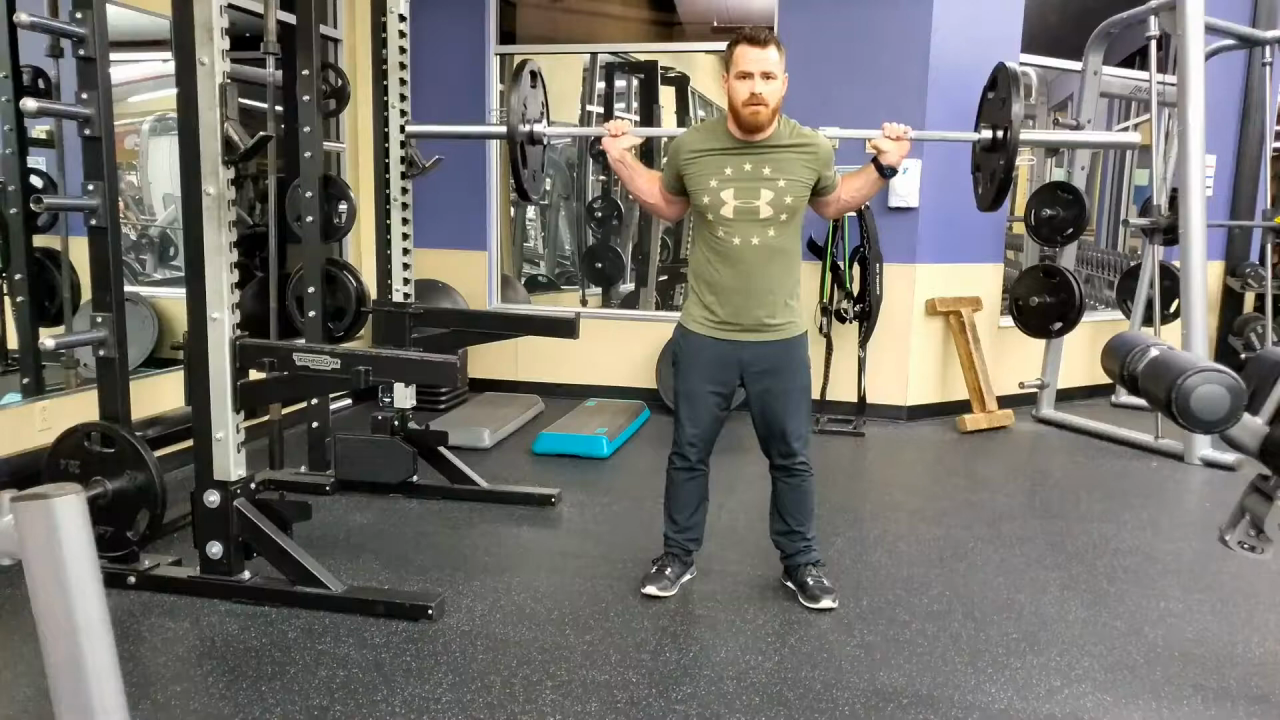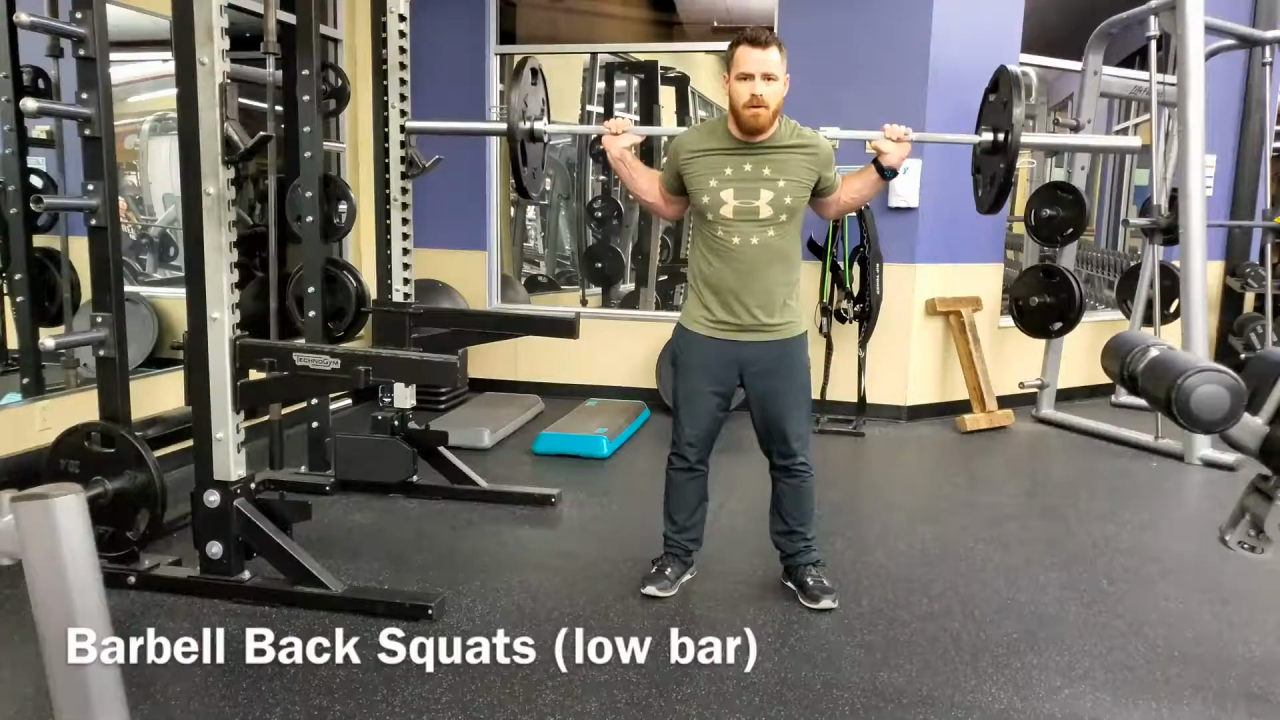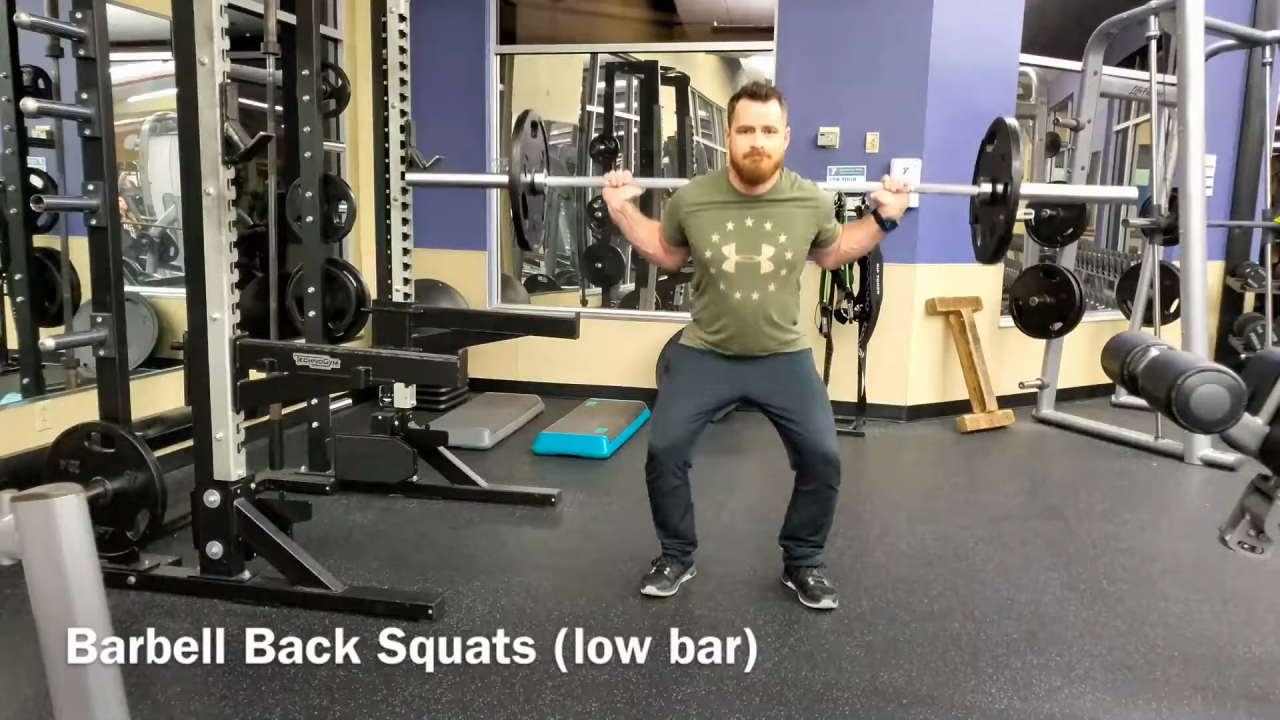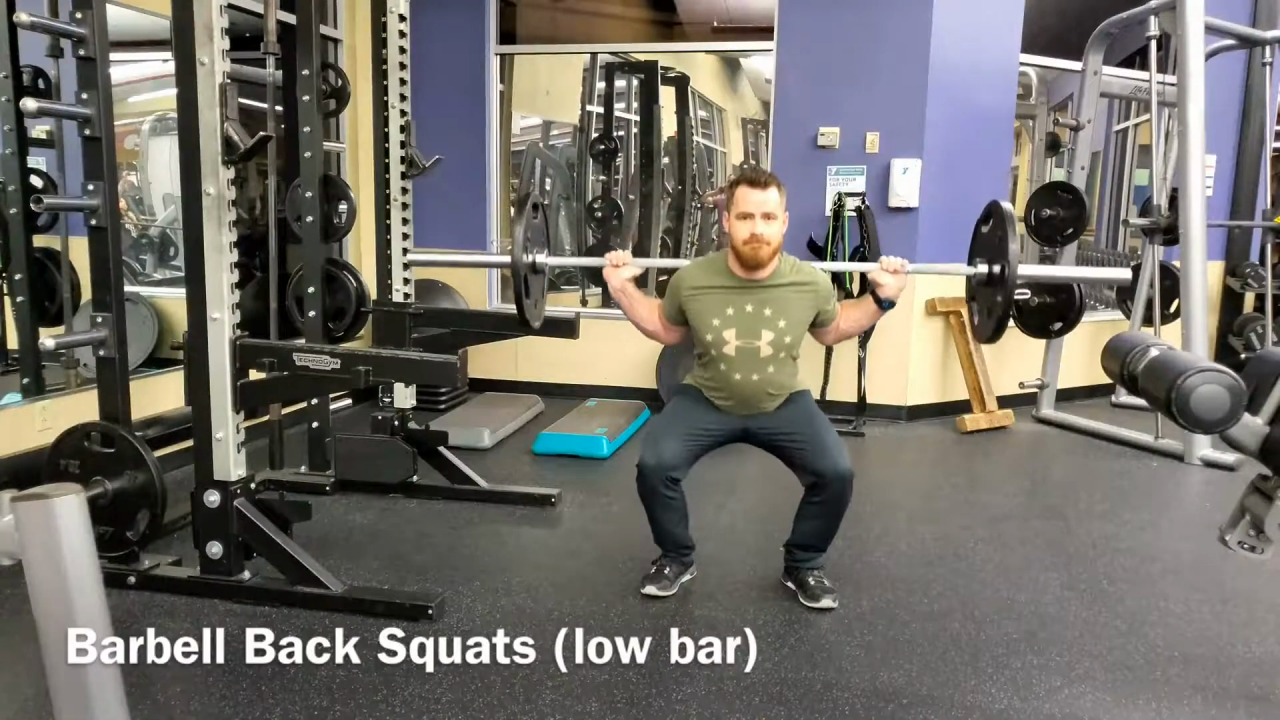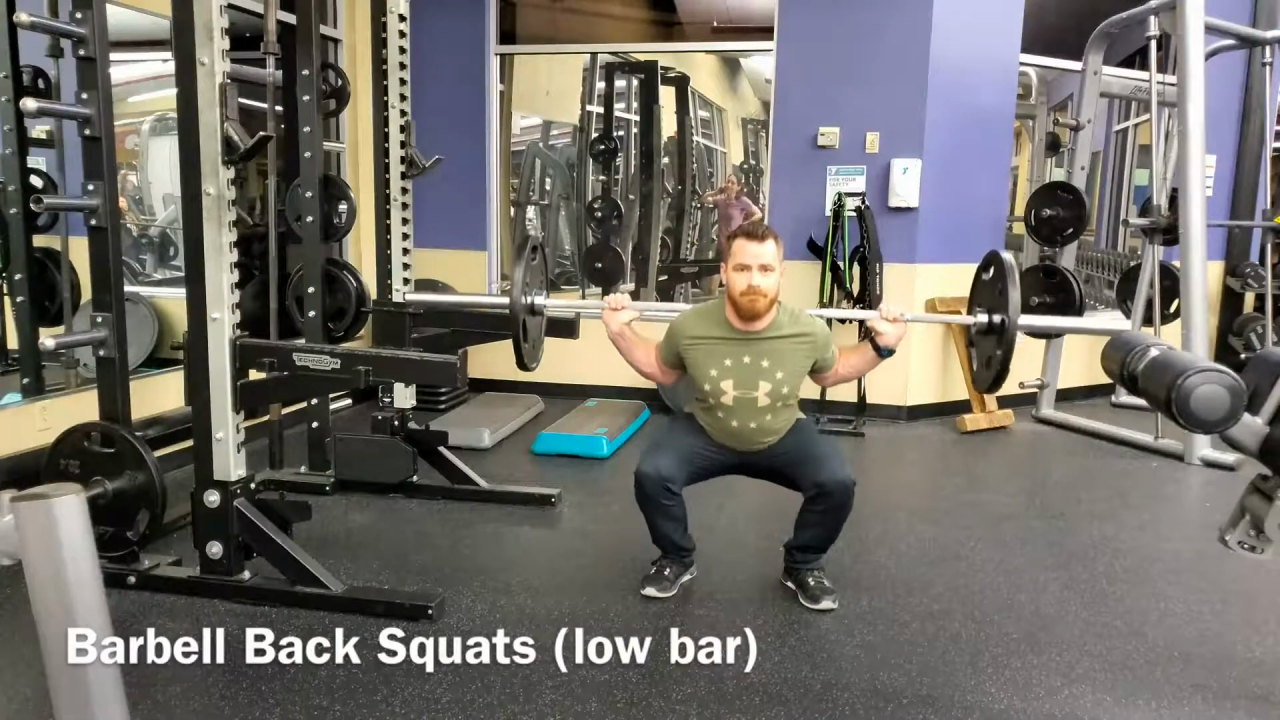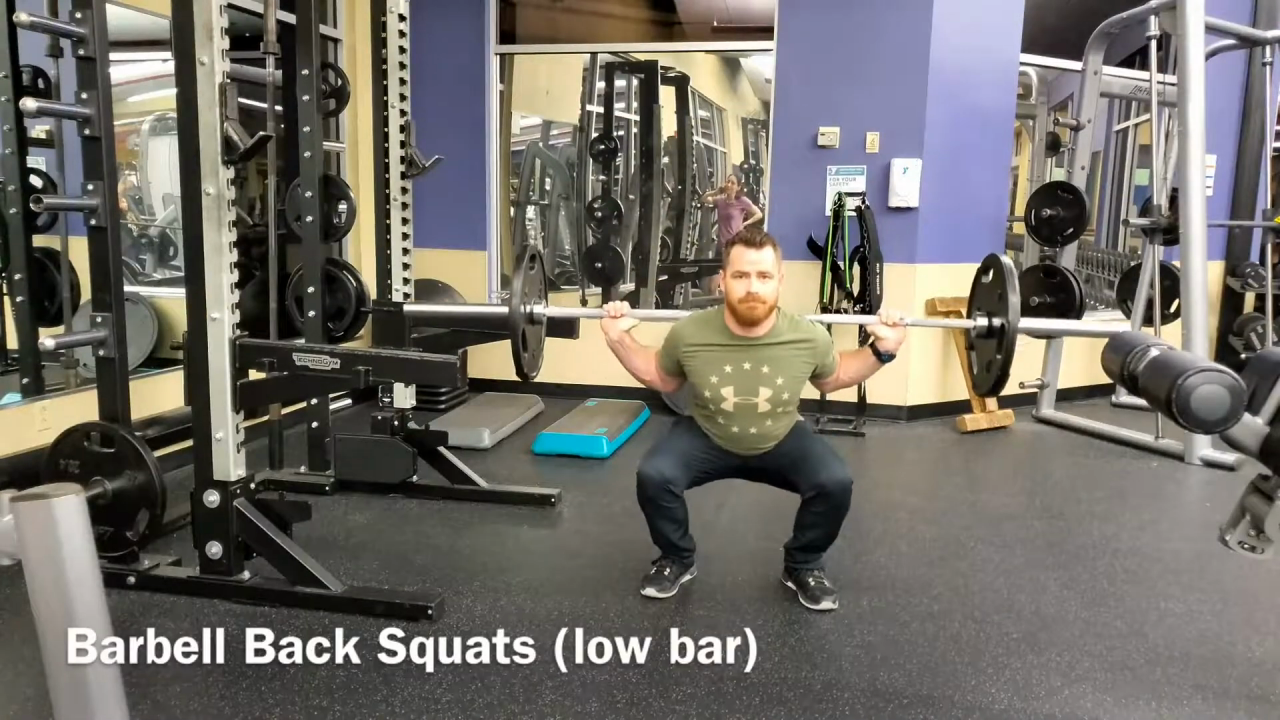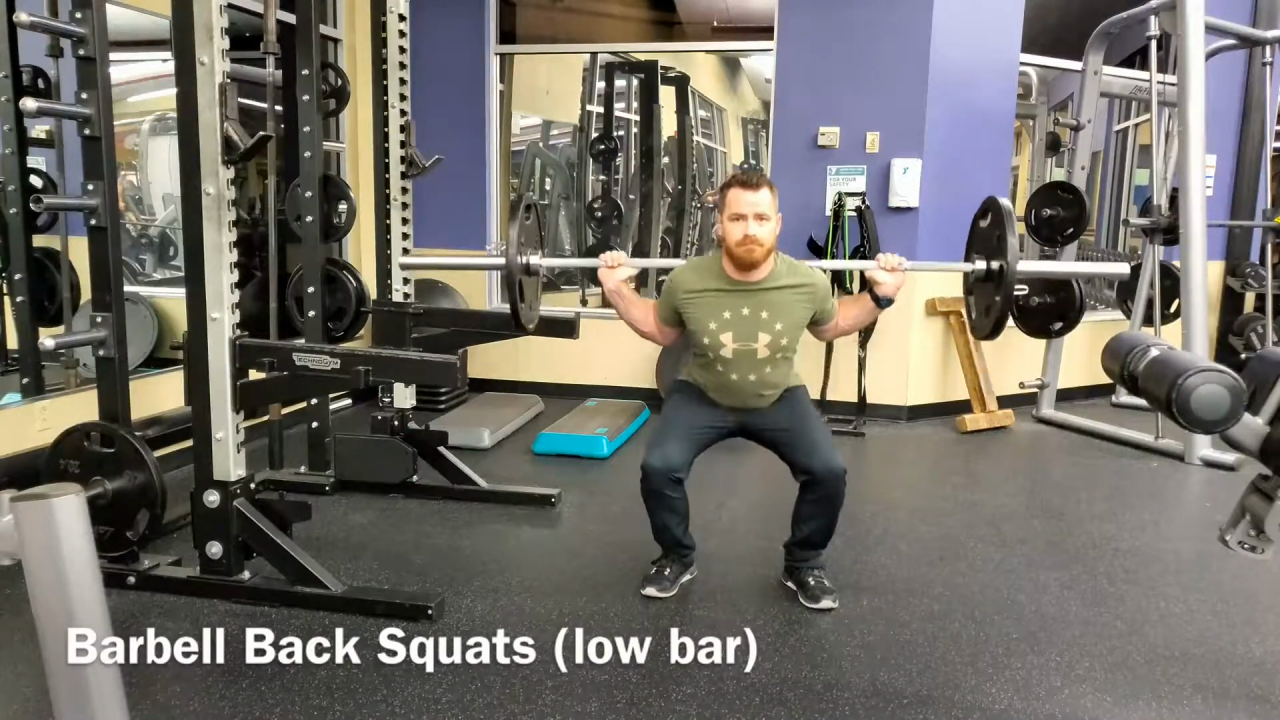
dt=0.5s
person 1, frame 1
left shoulder: (812, 149)
right shoulder: (690, 147)
left elbow: (833, 204)
right elbow: (669, 206)
left wrist: (882, 168)
right wrist: (623, 162)
left hip: (781, 336)
right hip: (704, 334)
left knee: (791, 457)
right knee: (689, 452)
left ankle: (801, 563)
right ankle: (677, 555)
person 1, frame 2
left shoulder: (812, 149)
right shoulder: (690, 147)
left elbow: (833, 204)
right elbow: (667, 204)
left wrist: (884, 168)
right wrist: (622, 159)
left hip: (780, 336)
right hip: (704, 333)
left knee: (791, 458)
right knee: (688, 452)
left ankle: (801, 563)
right ankle: (677, 556)
person 1, frame 3
left shoulder: (812, 201)
right shoulder: (691, 199)
left elbow: (832, 253)
right elbow: (667, 254)
left wrist: (882, 219)
right wrist: (622, 210)
left hip: (783, 355)
right hip: (705, 352)
left knee: (821, 458)
right knee: (665, 451)
left ankle: (803, 564)
right ankle: (676, 557)
person 1, frame 4
left shoulder: (811, 283)
right shoulder: (691, 280)
left elbow: (832, 329)
right elbow: (666, 330)
left wrist: (881, 298)
right wrist: (622, 289)
left hip: (783, 404)
right hip: (705, 400)
left knee: (836, 473)
right knee: (654, 465)
left ankle: (803, 565)
right ankle: (677, 559)
person 1, frame 5
left shoulder: (809, 332)
right shoulder: (689, 327)
left elbow: (830, 373)
right elbow: (663, 370)
left wrist: (880, 345)
right wrist: (620, 332)
left hip: (782, 438)
right hip: (704, 434)
left knee: (837, 483)
right knee: (652, 475)
left ankle: (802, 566)
right ankle: (676, 559)
person 1, frame 6
left shoulder: (809, 338)
right shoulder: (689, 335)
left elbow: (832, 378)
right elbow: (663, 379)
left wrist: (881, 350)
right wrist: (618, 339)
left hip: (782, 440)
right hip: (705, 437)
left knee: (836, 483)
right knee: (653, 476)
left ankle: (802, 566)
right ankle: (677, 560)
person 1, frame 7
left shoulder: (808, 283)
right shoulder: (686, 281)
left elbow: (830, 327)
right elbow: (661, 331)
left wrist: (879, 296)
right wrist: (617, 290)
left hip: (778, 398)
right hip: (701, 396)
left knee: (828, 471)
right knee: (659, 467)
left ankle: (803, 564)
right ankle: (676, 558)
